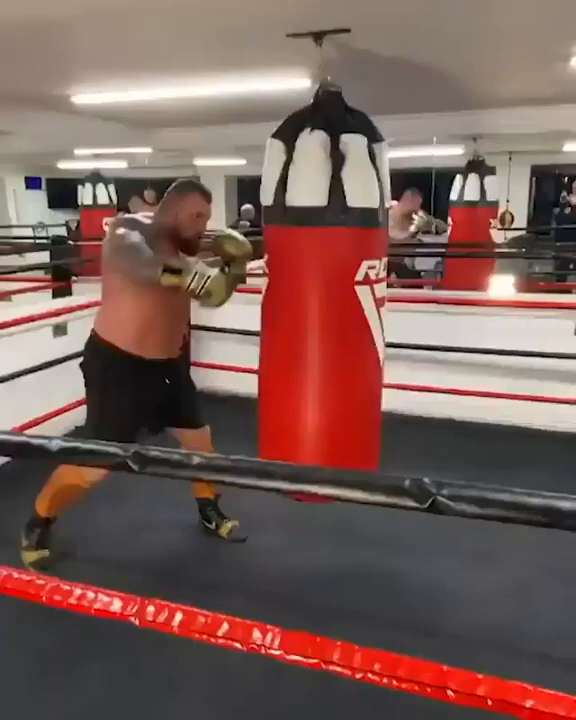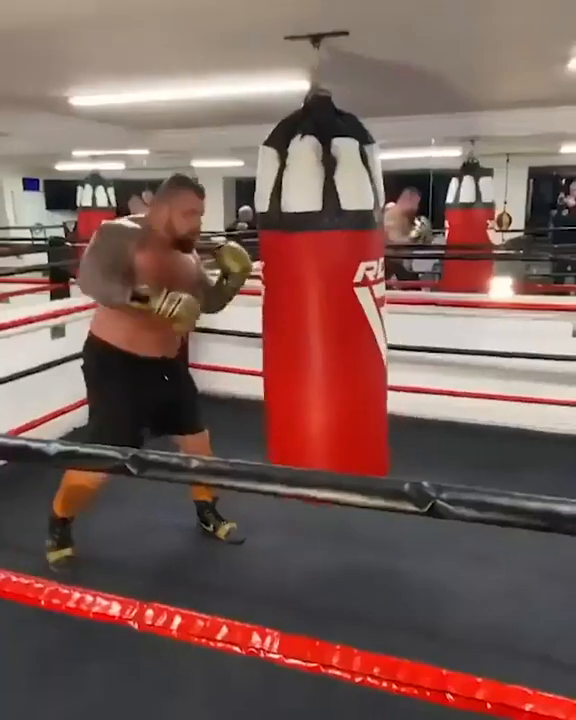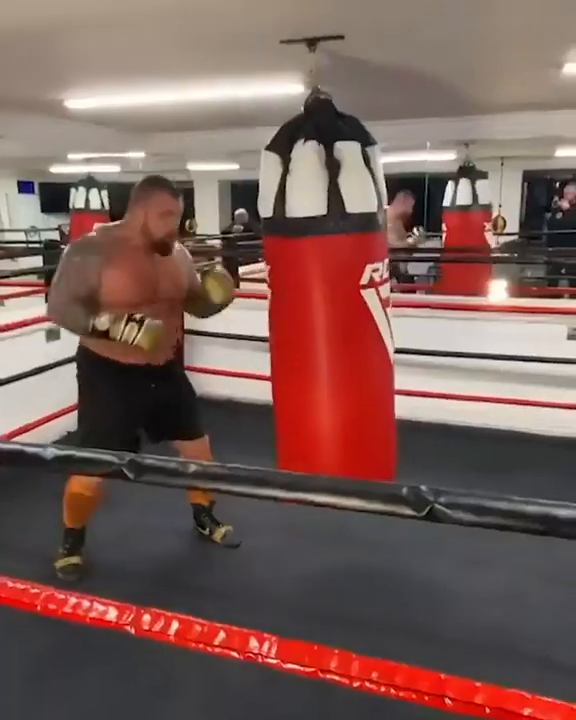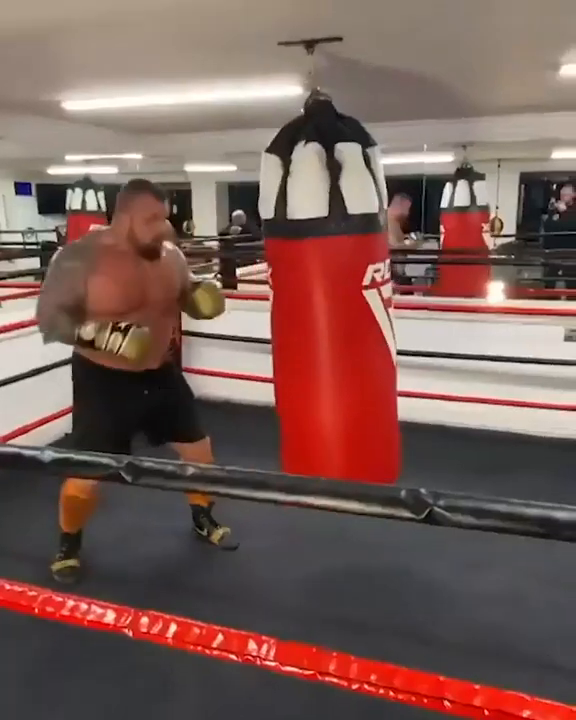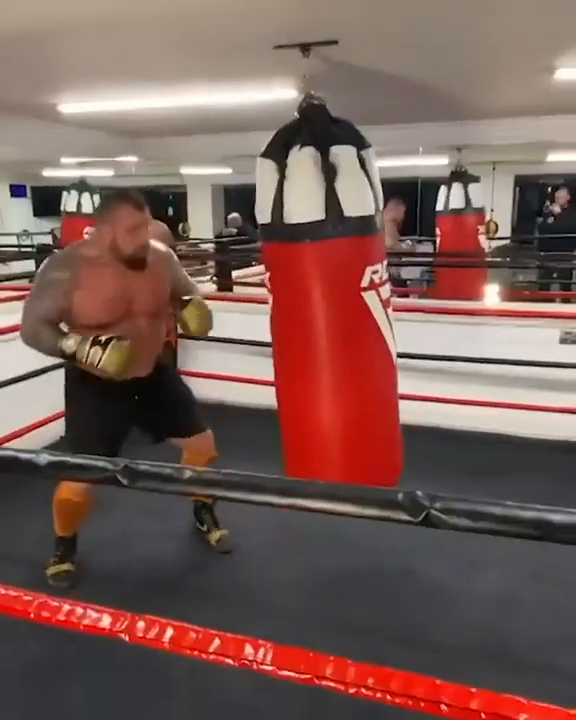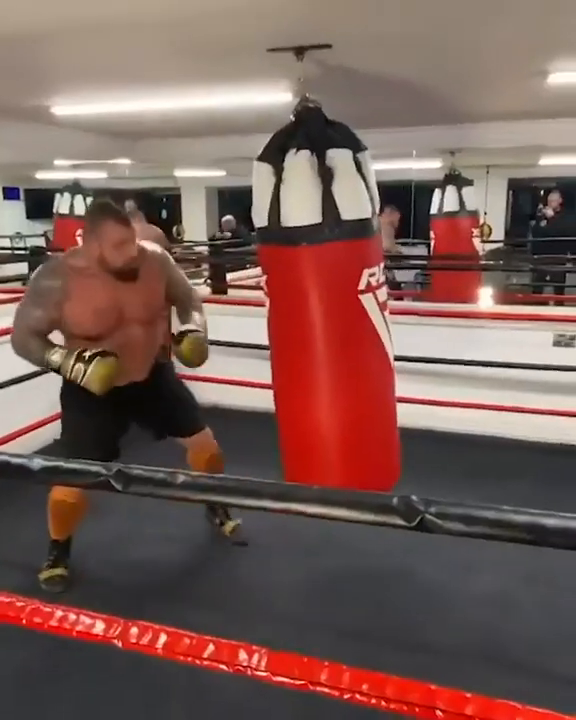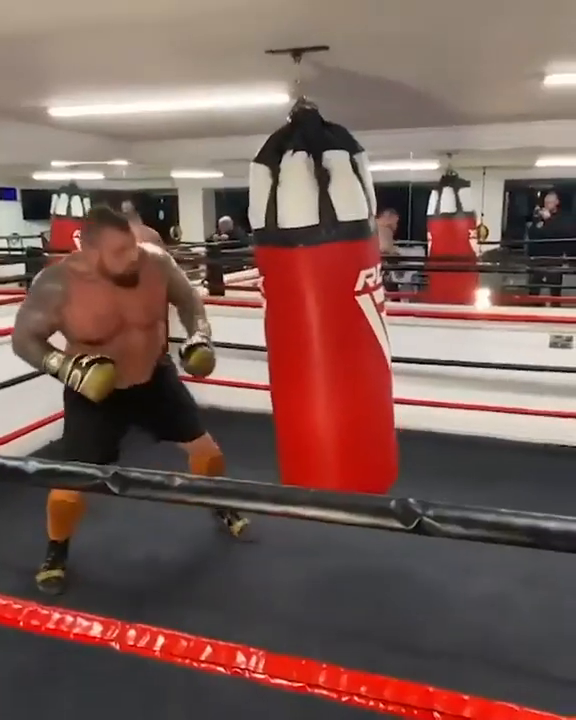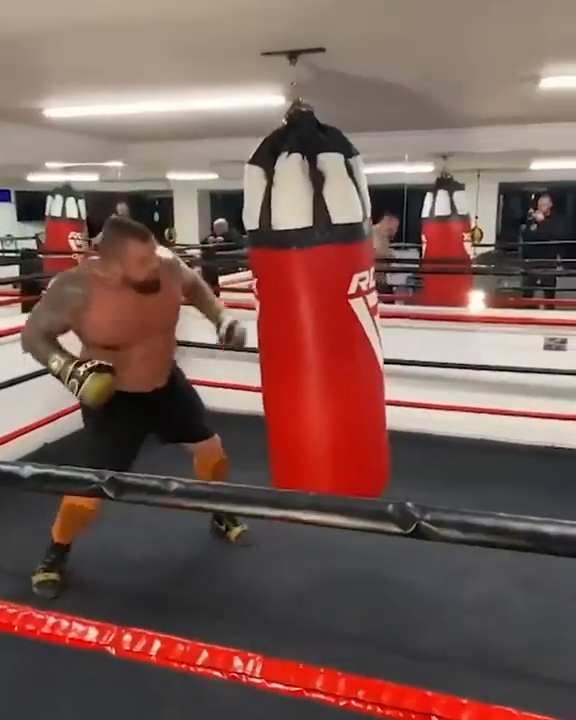
dt=0.1s
person 1, frame 1
left shoulder: (183, 250)
right shoulder: (133, 231)
left elbow: (215, 293)
right elbow: (134, 262)
left wrist: (232, 265)
right wrist: (192, 278)
left hip: (166, 363)
right hip: (116, 363)
left knee: (199, 438)
right knee: (98, 462)
left ankle: (209, 510)
right ankle: (39, 524)
person 1, frame 2
left shoulder: (185, 254)
right shoulder: (120, 235)
left elbow: (210, 302)
right elbow: (93, 279)
left wrist: (232, 277)
right wrist: (156, 301)
left hip: (166, 363)
right hip: (116, 362)
left knee: (198, 443)
left ankle: (207, 513)
right ankle: (60, 525)
person 1, frame 3
left shoulder: (177, 255)
right shoulder: (94, 249)
left elbow: (195, 304)
right elbow: (60, 307)
left wrist: (213, 294)
right wrist: (117, 325)
left hip: (163, 369)
right hip: (108, 372)
left knee: (197, 447)
right knee: (94, 469)
left ankle: (204, 517)
right ankle: (72, 538)
person 1, frame 4
left shoulder: (170, 256)
right shoulder: (81, 256)
left elbow: (188, 301)
right elbow: (48, 318)
left wrist: (205, 300)
right wrist: (103, 335)
left hip: (159, 372)
right hip: (102, 378)
left knee: (198, 449)
right knee: (88, 474)
left ankle: (202, 518)
right ankle: (69, 542)
person 1, frame 5
left shoulder: (161, 257)
right shoulder: (65, 268)
left elbow: (185, 296)
right elbow: (34, 328)
left wrist: (195, 312)
right wrist: (87, 346)
left hip: (154, 374)
right hip: (95, 386)
left knee: (202, 443)
right knee: (80, 476)
left ankle: (205, 516)
right ankle: (64, 546)
person 1, frame 6
left shoulder: (155, 259)
right shoulder: (57, 278)
left elbow: (185, 298)
right elbow: (23, 337)
left wrist: (193, 330)
right wrist: (72, 362)
left hip: (151, 375)
right hip: (92, 391)
left knee: (203, 440)
left ankle: (217, 509)
right ankle: (58, 551)
person 1, frame 7
left shoulder: (155, 262)
right shoulder: (57, 284)
left elbow: (186, 301)
right elbow: (23, 339)
left wrist: (199, 338)
right wrist: (68, 367)
left hip: (153, 377)
right hip: (97, 391)
left knee: (203, 445)
left ankle: (224, 510)
right ankle: (55, 553)
person 1, frame 8
left shoulder: (166, 265)
right shoulder: (76, 288)
left elbow: (195, 287)
right elbow: (34, 336)
left wrist: (223, 319)
right wrist: (71, 370)
left hip: (166, 383)
right hip: (109, 396)
left knee: (211, 446)
left ankle: (221, 516)
right ankle: (55, 555)
